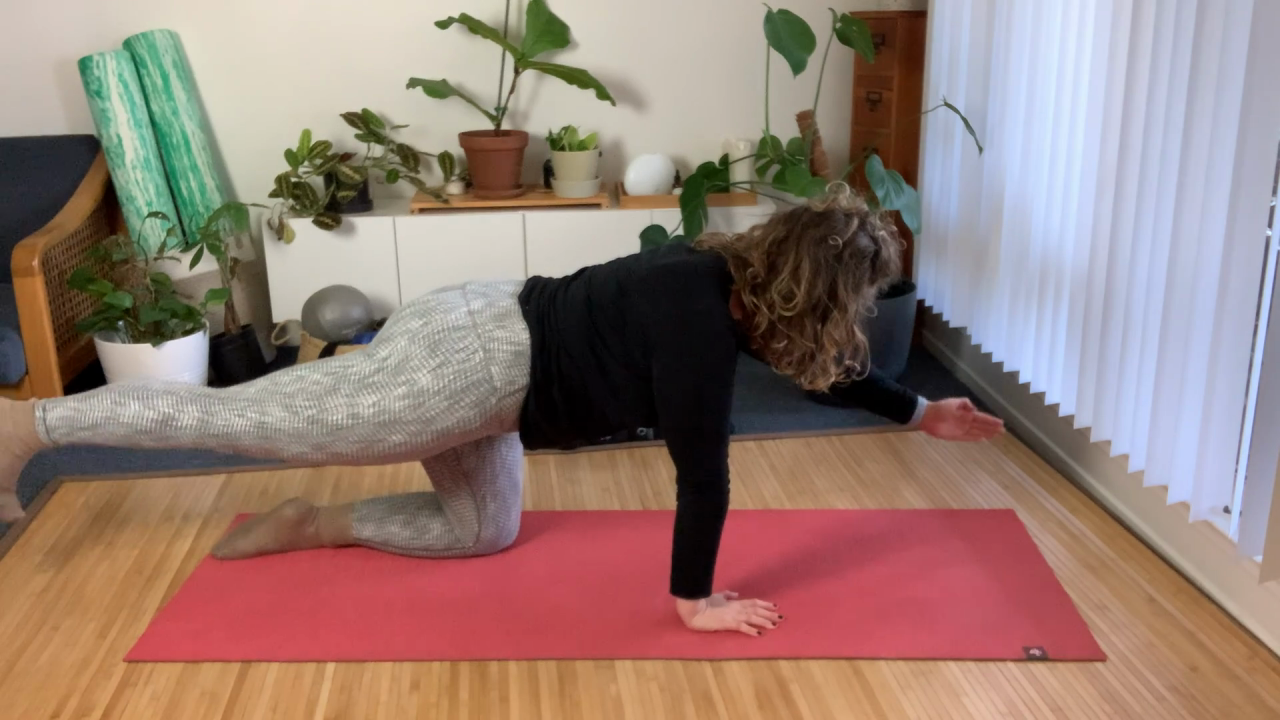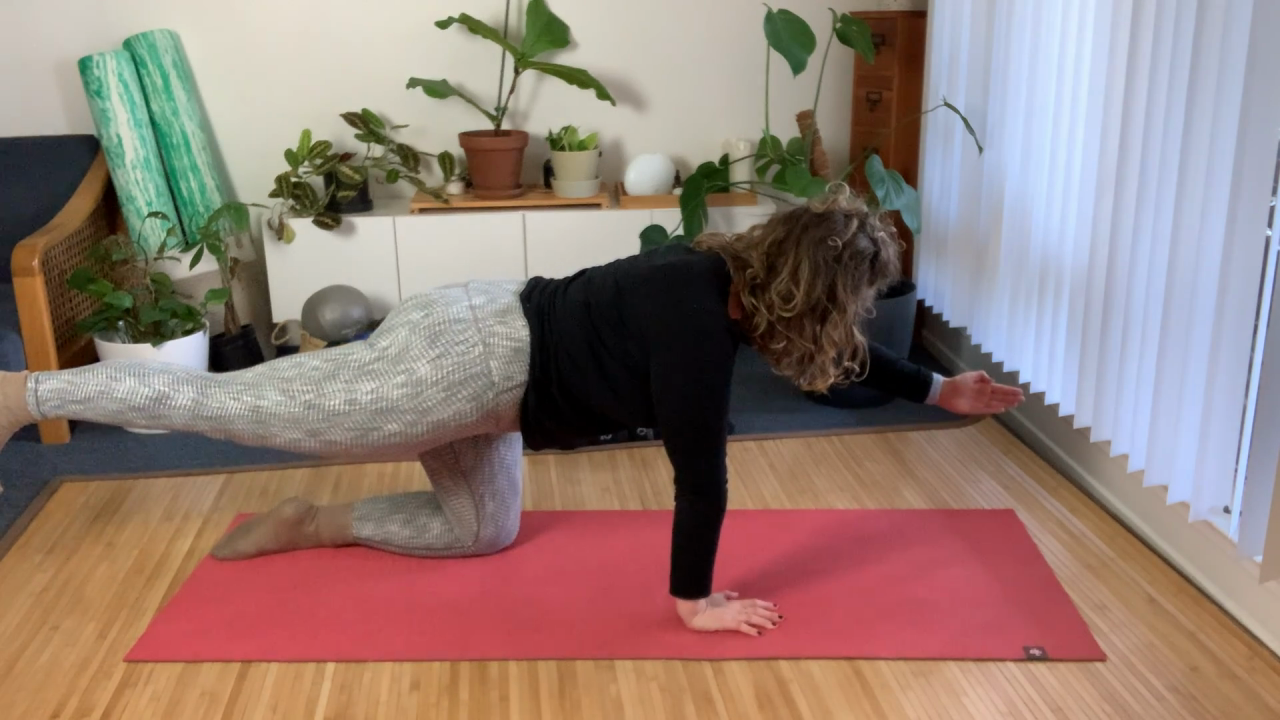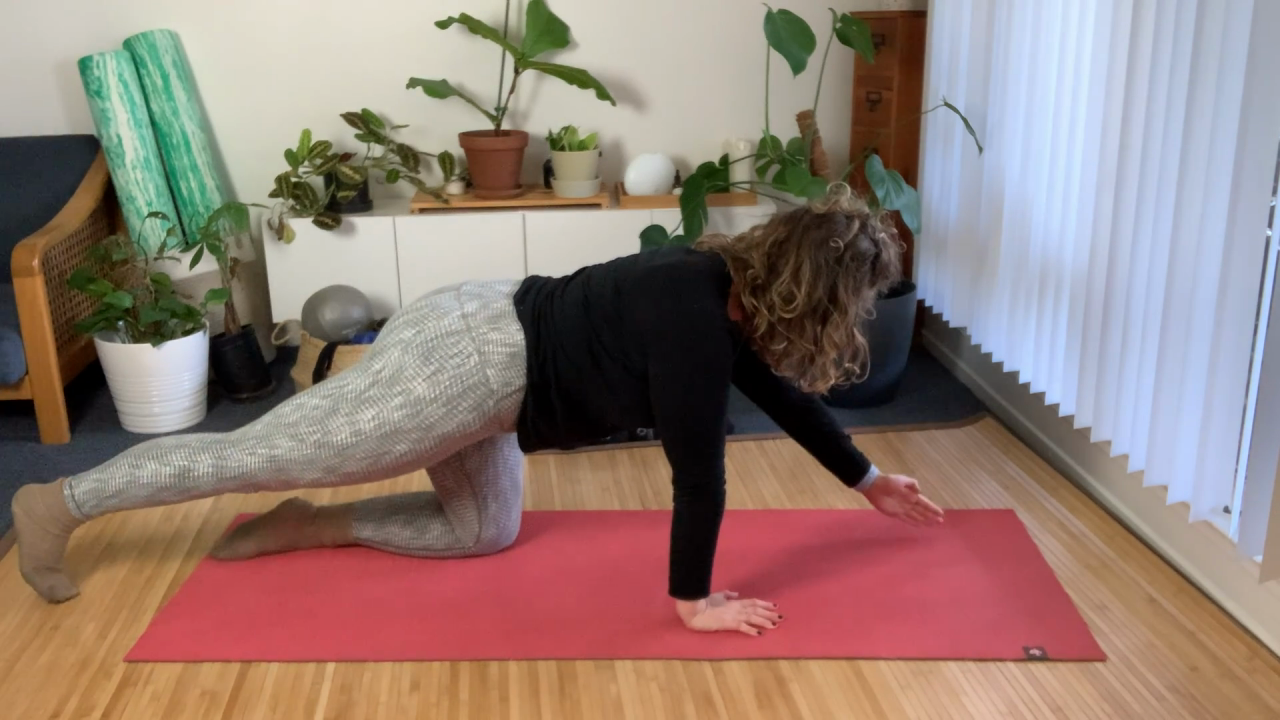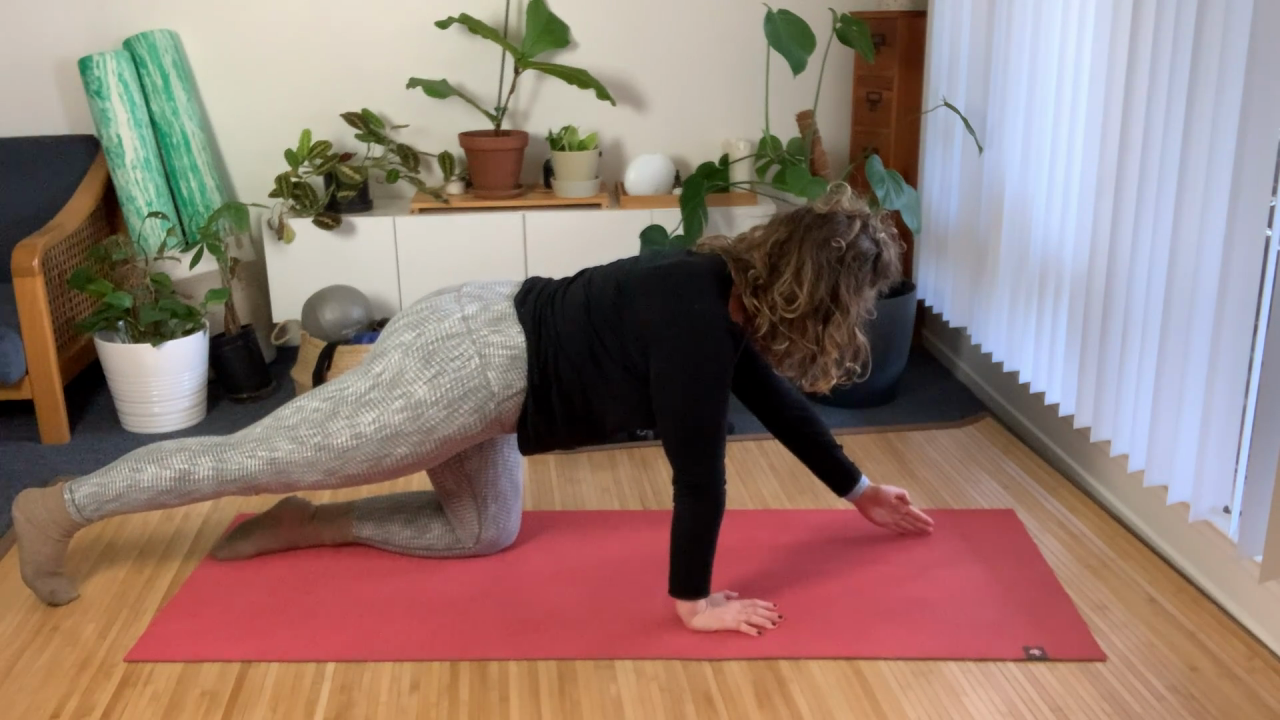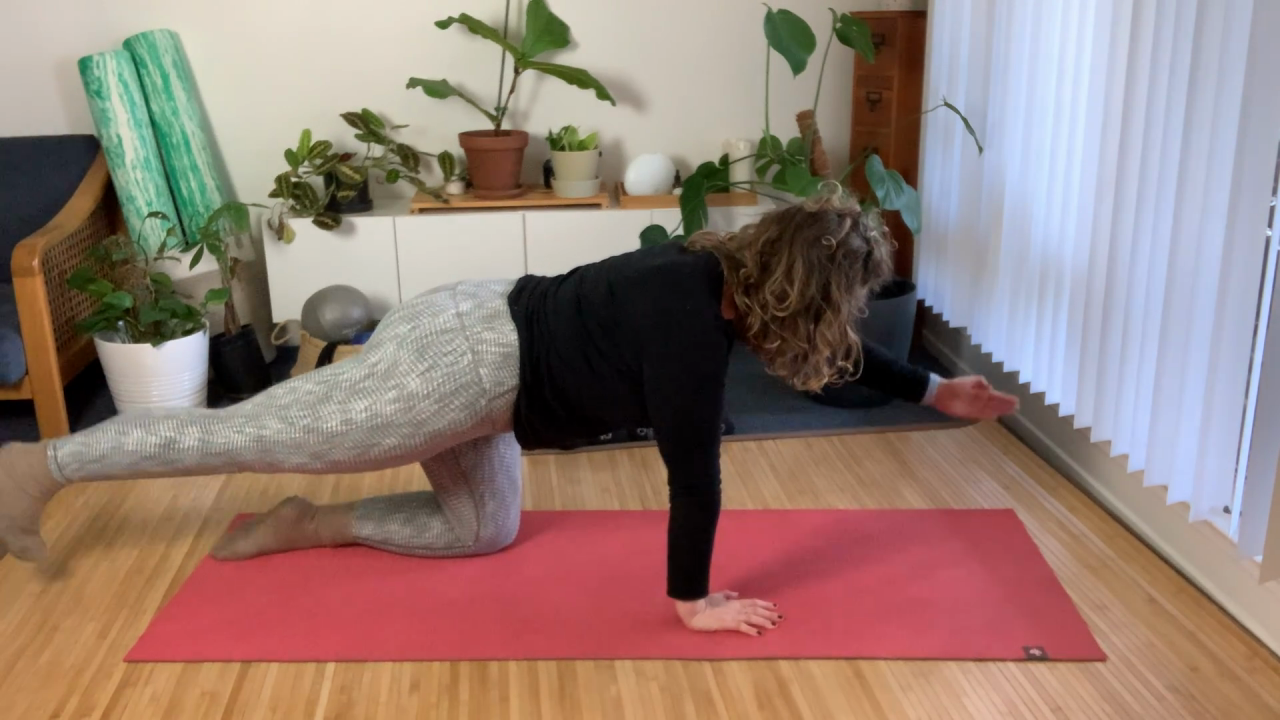
dt=1s
person 1, frame 1
left shoulder: (732, 278)
right shoulder: (701, 323)
left elbow: (822, 365)
right elbow: (701, 471)
left wrist: (920, 413)
right wrist: (696, 602)
left hip: (485, 334)
right hip: (473, 367)
left knee: (484, 529)
right knee: (234, 416)
left ankle: (309, 527)
person 1, frame 2
left shoulder: (734, 279)
right shoulder: (699, 325)
left elbow: (833, 354)
right elbow: (700, 473)
left wrist: (939, 389)
right wrist: (695, 602)
left hip: (482, 335)
right hip: (469, 364)
left knee: (483, 529)
right knee: (222, 399)
left ankle: (311, 528)
person 1, frame 3
left shoulder: (725, 291)
right shoulder: (696, 325)
left elbow: (781, 392)
right elbow: (698, 472)
left wrist: (868, 480)
right wrist: (692, 601)
left hip: (480, 339)
right hip: (471, 367)
left knee: (484, 531)
right knee: (254, 456)
left ankle: (304, 528)
right ankle: (59, 504)
person 1, frame 4
left shoulder: (726, 290)
right shoulder: (696, 325)
left elbow: (775, 398)
right elbow: (698, 472)
left wrist: (860, 491)
right wrist: (693, 601)
left hip: (480, 340)
right hip: (472, 367)
left knee: (485, 531)
right knee: (255, 457)
left ankle: (303, 527)
right ankle: (58, 510)
person 1, frame 5
left shoulder: (726, 275)
right shoulder: (692, 323)
left elbow: (831, 356)
right elbow: (693, 473)
left wrist: (934, 390)
right wrist: (693, 602)
left hip: (480, 335)
right hip: (467, 363)
left knee: (484, 527)
right knee: (241, 433)
left ankle: (309, 525)
